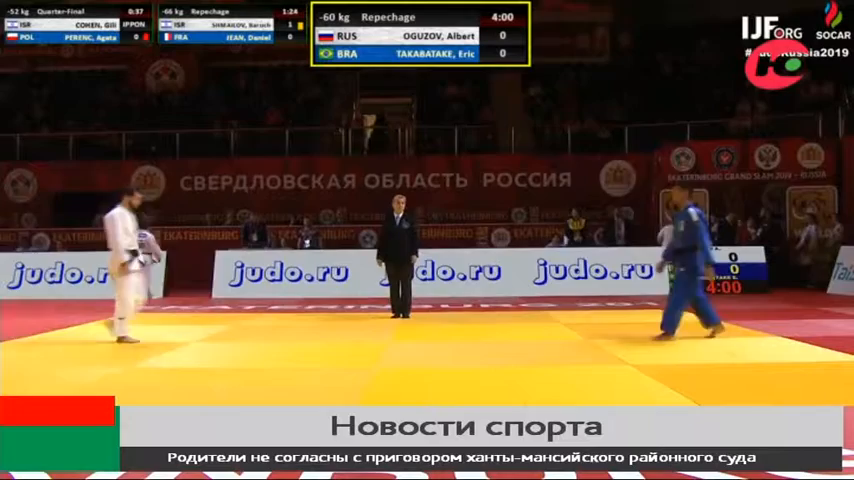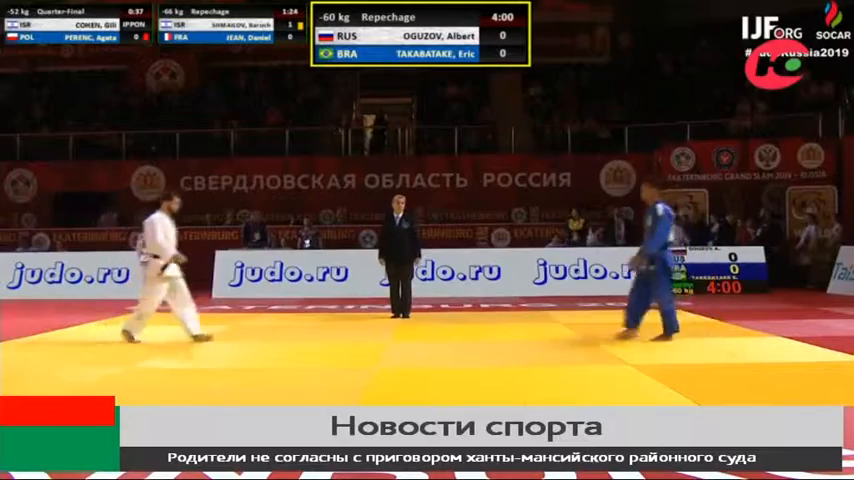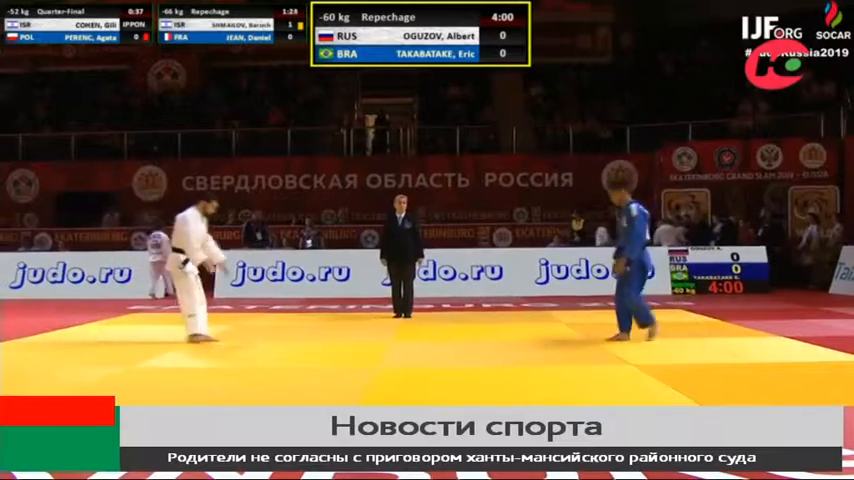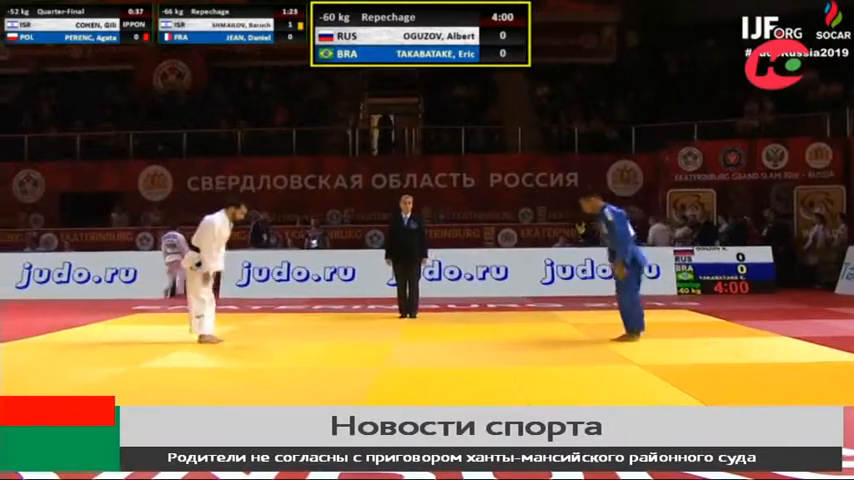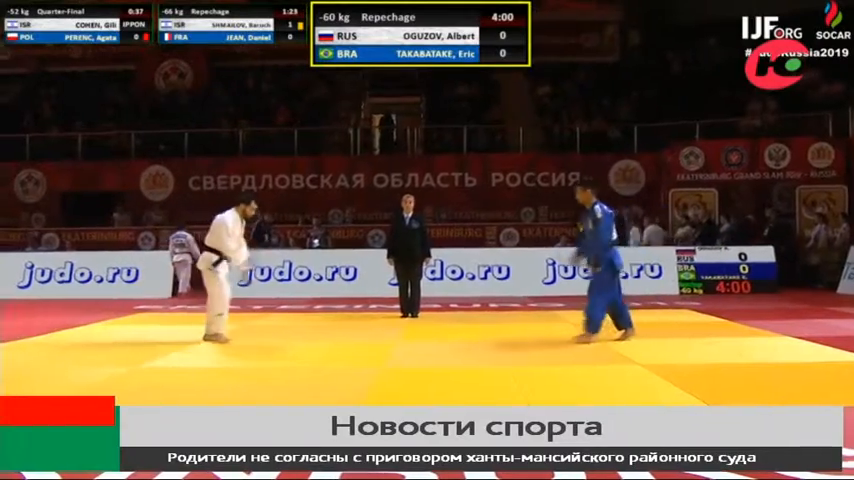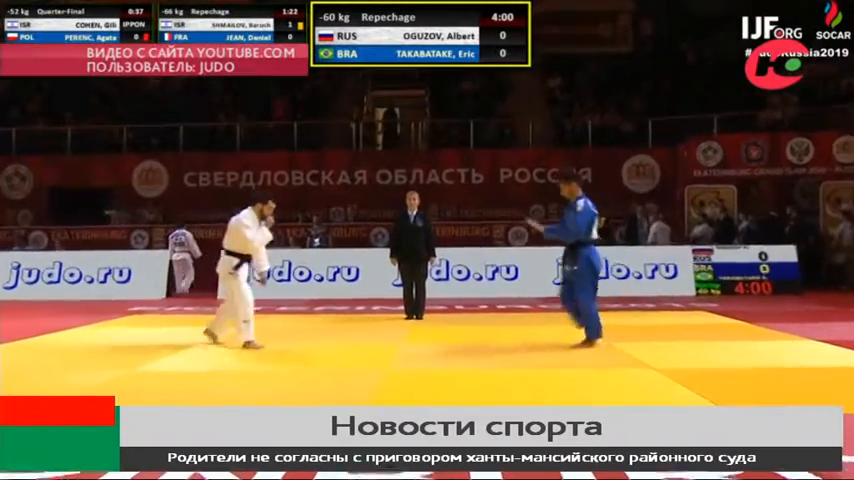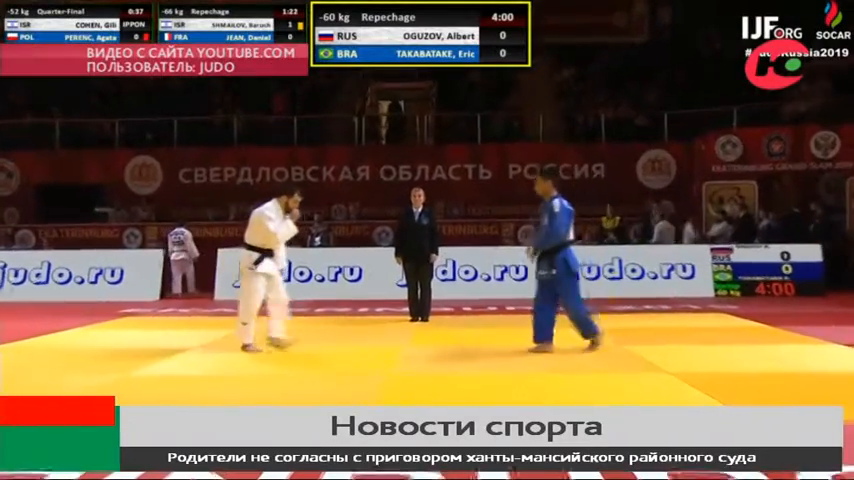
dt=0.3s
person 1, frame 1
left shoulder: (693, 214)
right shoulder: (681, 214)
left elbow: (703, 241)
left wrist: (708, 265)
right wrist: (665, 259)
left hip: (689, 261)
right hip: (682, 260)
left knee: (676, 297)
right knee: (695, 296)
left ankle: (668, 331)
right ankle: (716, 324)
person 1, frame 2
left shoulder: (661, 210)
right shoulder: (652, 210)
left elbow: (658, 237)
left wrist: (642, 255)
right wrist: (640, 256)
left hip: (658, 260)
right hip: (649, 259)
left knee: (663, 297)
right knee: (637, 294)
left ankle: (669, 331)
right ankle: (632, 328)
person 1, frame 3
left shoulder: (635, 211)
right shoulder: (625, 210)
left elbow: (636, 238)
left wrist: (624, 258)
right wrist: (619, 259)
left hip: (636, 261)
right hip: (629, 260)
left knee: (631, 296)
right knee: (621, 297)
left ankle: (650, 323)
right ankle: (624, 331)
person 1, frame 4
left shoulder: (611, 214)
right shoulder: (603, 214)
left elbow: (624, 240)
left wrist: (620, 262)
right wrist: (616, 262)
left hip: (629, 259)
right hip: (622, 259)
left knee: (629, 296)
right knee: (624, 296)
left ankle: (635, 331)
right ankle: (632, 331)
person 1, frame 5
left shoulder: (600, 212)
right shoulder: (590, 211)
left elbow: (601, 240)
right elbow: (587, 237)
left wrist: (584, 255)
right wrist: (579, 254)
left hip: (605, 258)
right hip: (601, 258)
left knee: (597, 295)
right knee: (612, 295)
left ankle: (591, 332)
right ankle: (628, 328)
person 1, frame 6
left shoulder: (584, 206)
right shoulder: (574, 205)
left elbow: (573, 231)
right elbow: (566, 228)
left wrist: (545, 230)
right wrist: (540, 227)
left hip: (584, 257)
right hip: (575, 256)
left knee: (585, 297)
right knee: (567, 296)
left ankle: (592, 337)
right ankle: (593, 331)
person 1, frame 7
left shoulder: (559, 206)
right shoulder: (548, 205)
left elbow: (557, 234)
left wrist: (536, 245)
right wrist: (538, 247)
left hip: (560, 260)
right hip: (549, 261)
left knee: (571, 302)
right knee: (543, 304)
left ankle: (593, 334)
right ankle: (544, 342)
person 2, frame 1
left shoulder: (129, 215)
right shoulder: (116, 215)
right elbow: (117, 240)
right wrist: (123, 261)
left hip: (131, 262)
right hip: (121, 263)
left knee: (137, 297)
right knee: (126, 299)
left ankle: (115, 323)
person 2, frame 2
left shoulder: (168, 220)
right shoulder: (155, 220)
right elbow: (156, 243)
right wrist: (173, 255)
left hip: (170, 268)
right hip: (160, 268)
left knee: (183, 300)
right knee: (150, 302)
person 2, frame 3
left shoulder: (201, 219)
right shoulder: (187, 218)
left elbow: (207, 242)
right elbow: (189, 243)
left wrist: (219, 261)
right wrist: (203, 261)
left hip: (190, 262)
right hip: (181, 262)
left knee: (198, 298)
right knee: (190, 297)
person 2, frame 4
left shoulder: (226, 222)
right shoulder: (214, 221)
right elbow: (208, 248)
left wrist: (215, 268)
right wrist: (208, 271)
left hip: (204, 262)
right hip: (197, 262)
left knee: (208, 299)
right knee: (200, 298)
person 2, frame 5
left shoulder: (240, 221)
right shoulder: (225, 219)
left elbow: (239, 244)
right elbow: (227, 246)
left wrist: (244, 264)
right wrist: (242, 261)
left hip: (220, 262)
right hip: (212, 262)
left knee: (216, 298)
right knee: (222, 296)
person 2, frame 6
left shoulder: (257, 220)
right shoulder: (242, 220)
left elbow: (259, 247)
right elbow: (253, 244)
left wrist: (262, 270)
right wrist: (266, 228)
left hip: (241, 265)
right hip: (232, 265)
left knee: (233, 301)
right knee: (245, 301)
left ankle: (213, 330)
person 2, frame 7
left shoulder: (281, 214)
right shoulder: (265, 212)
right elbow: (277, 237)
left wrist: (279, 266)
right wrist: (291, 221)
left hip: (268, 262)
right hip: (254, 261)
left knee: (280, 299)
right knee: (251, 303)
left ankle: (275, 337)
right ankle: (246, 342)
person 3, frame 1
left shoulder: (409, 220)
right shoulder: (387, 220)
left elbow: (415, 237)
right elbow: (382, 239)
left wrist: (414, 253)
right wrist: (380, 256)
left hip: (406, 257)
right hip: (391, 258)
left knee: (406, 285)
right knee: (393, 285)
left ankle: (405, 311)
right ankle: (396, 311)
person 3, frame 2
left shoulder: (409, 220)
right shoulder: (387, 220)
left elbow: (415, 238)
right elbow: (382, 238)
left wrist: (417, 255)
right wrist: (381, 255)
left hip: (406, 257)
right hip: (391, 258)
left knee: (406, 285)
right knee: (393, 285)
left ankle: (405, 311)
right ankle: (396, 311)
person 3, frame 3
left shoulder: (411, 220)
right shoulder: (389, 220)
left elbow: (417, 238)
right elbow: (384, 238)
left wrist: (420, 255)
right wrist: (383, 255)
left hip: (408, 257)
right hip: (393, 257)
left knee: (408, 285)
right knee: (395, 285)
left ankle: (407, 311)
right ankle: (398, 311)
person 3, frame 4
left shoulder: (417, 220)
right shoulder: (394, 220)
left elbow: (423, 238)
right elbow: (389, 239)
left wrist: (424, 255)
right wrist: (388, 256)
left hip: (414, 257)
right hip: (398, 258)
left knee: (413, 285)
right knee: (401, 285)
left ankle: (413, 311)
right ankle: (403, 311)
person 3, frame 5
left shoulder: (419, 219)
right shoulder: (396, 220)
left elbow: (425, 237)
right elbow: (391, 238)
left wrist: (427, 255)
right wrist: (390, 255)
left hip: (415, 257)
right hip: (400, 257)
left knee: (415, 284)
right knee: (402, 285)
left ankle: (414, 311)
right ankle: (405, 311)
person 3, frame 6
left shoulder: (423, 217)
right shoulder: (401, 218)
left elbow: (430, 236)
right elbow: (395, 237)
left wrist: (431, 254)
right wrist: (393, 254)
left hip: (420, 256)
right hip: (404, 256)
left knee: (420, 285)
right knee: (407, 285)
left ankle: (419, 312)
right ankle: (409, 312)
person 3, frame 7
left shoulder: (429, 215)
right shoulder: (405, 215)
left elbow: (435, 235)
right elbow: (399, 235)
left wrist: (434, 251)
right wrist: (398, 253)
left hip: (425, 256)
right hip: (409, 256)
left knee: (425, 285)
right knee: (412, 286)
left ankle: (424, 314)
right ankle: (414, 314)
